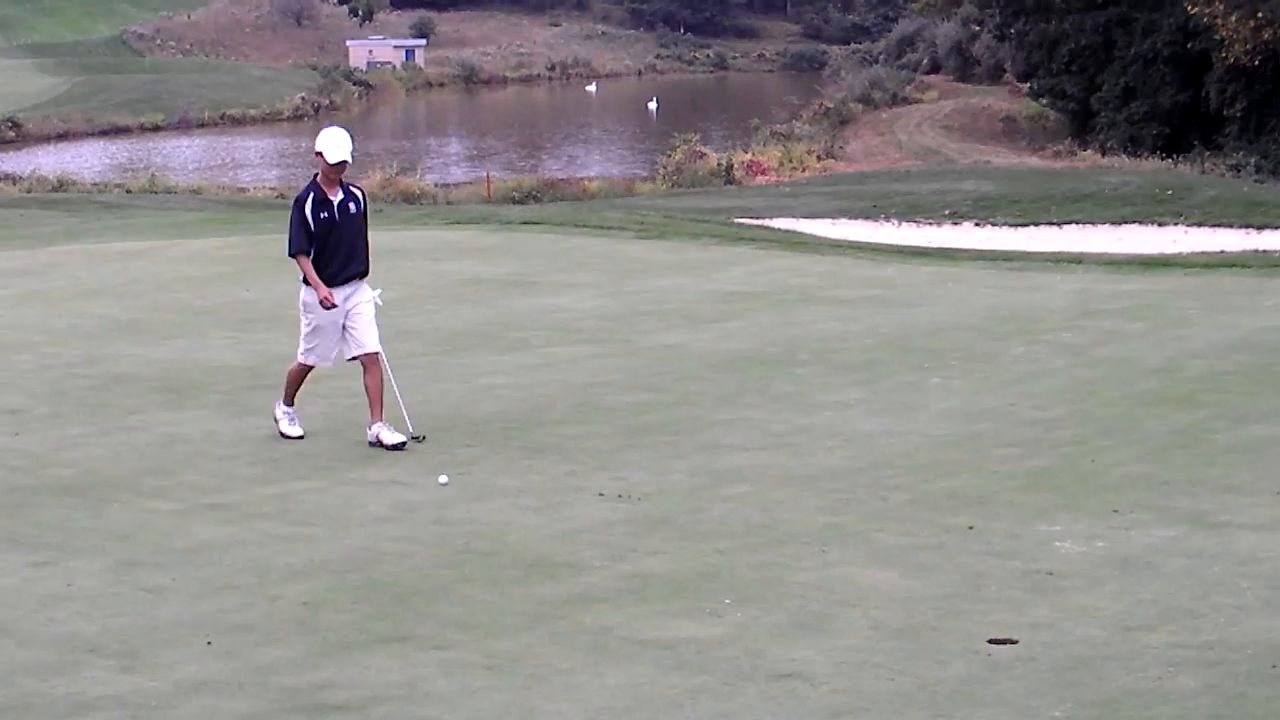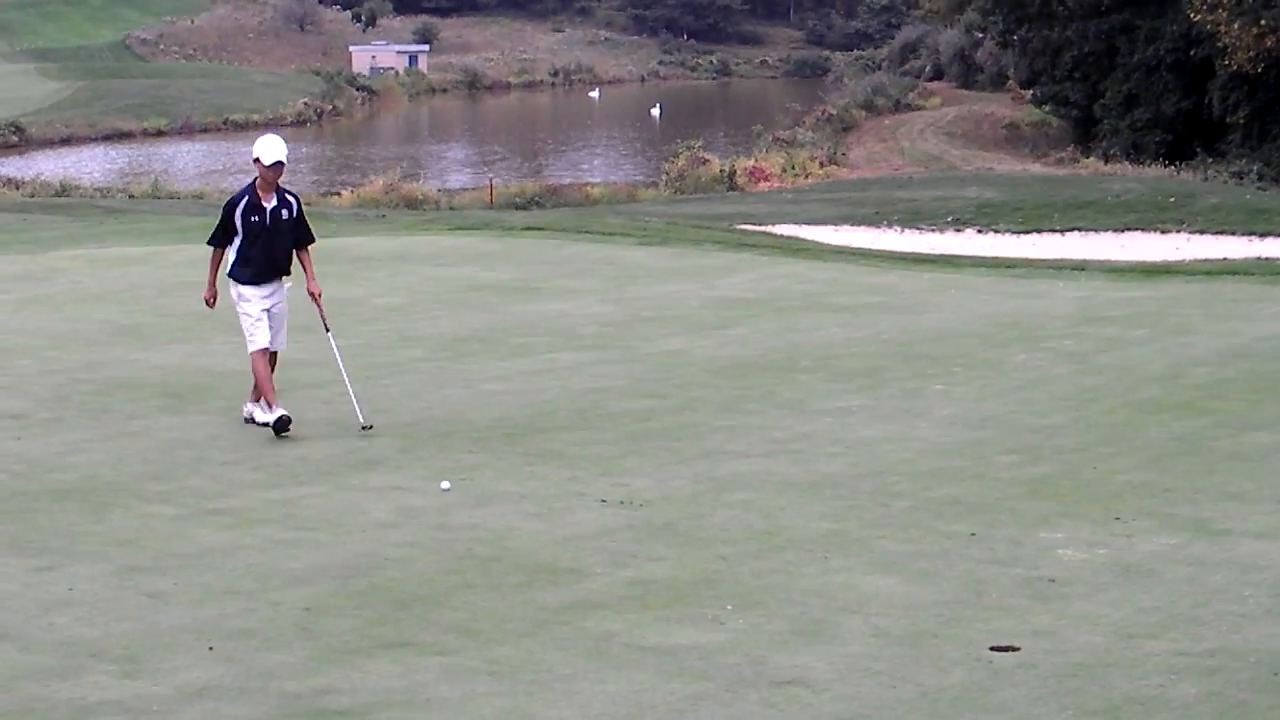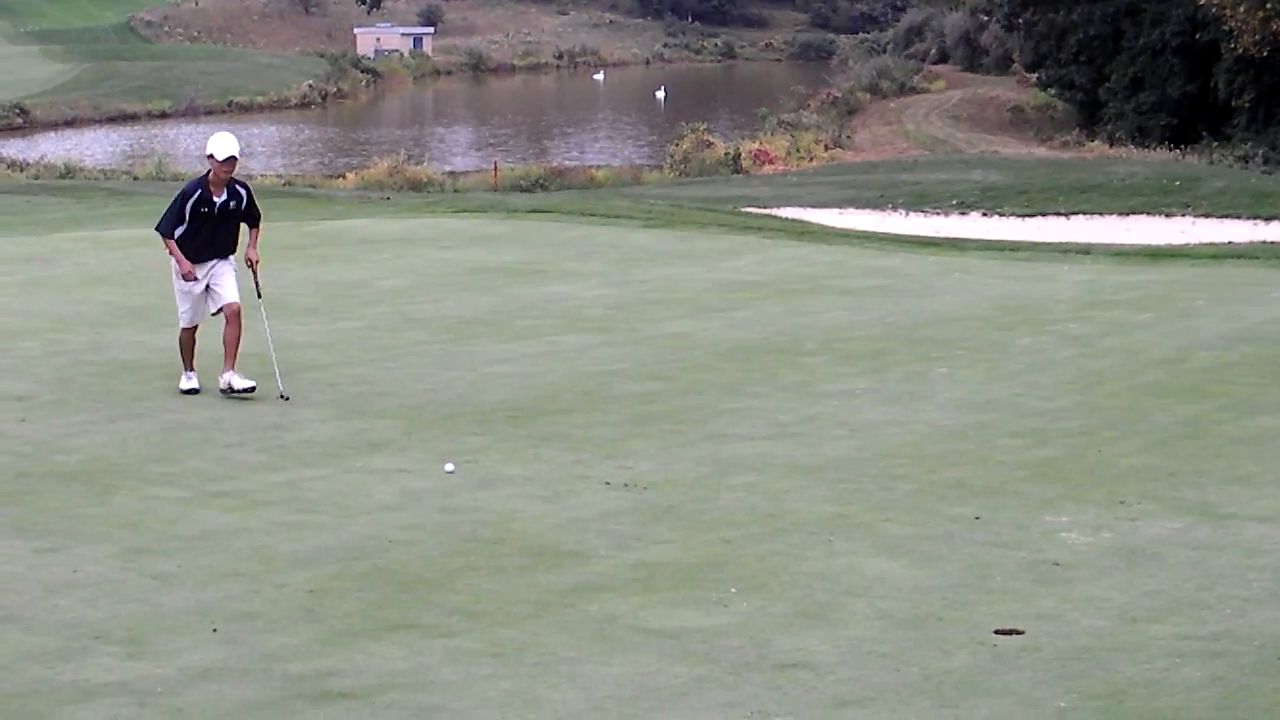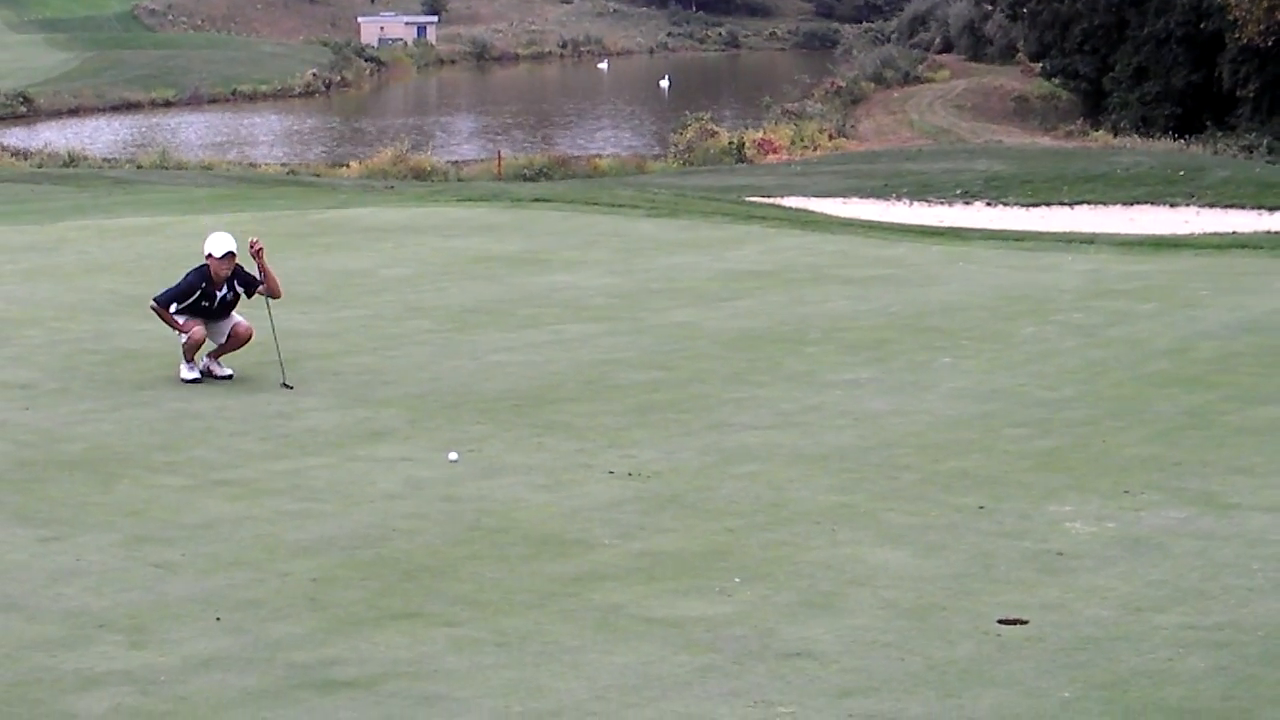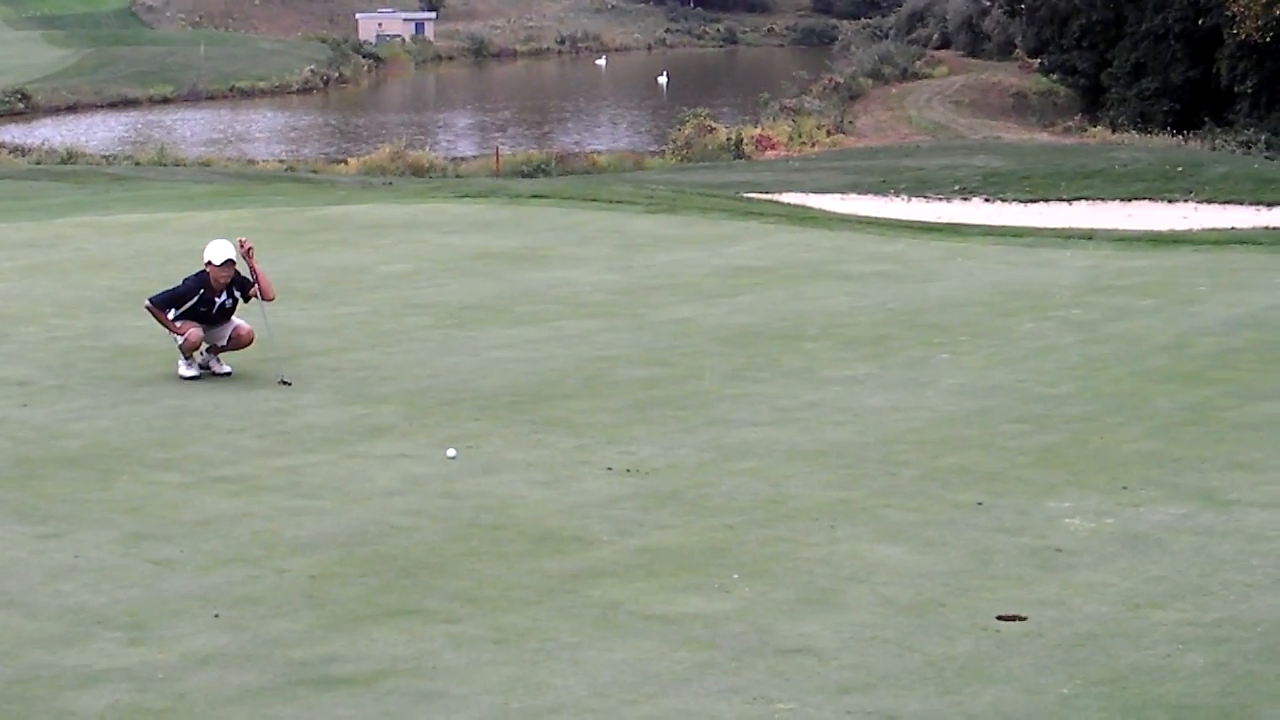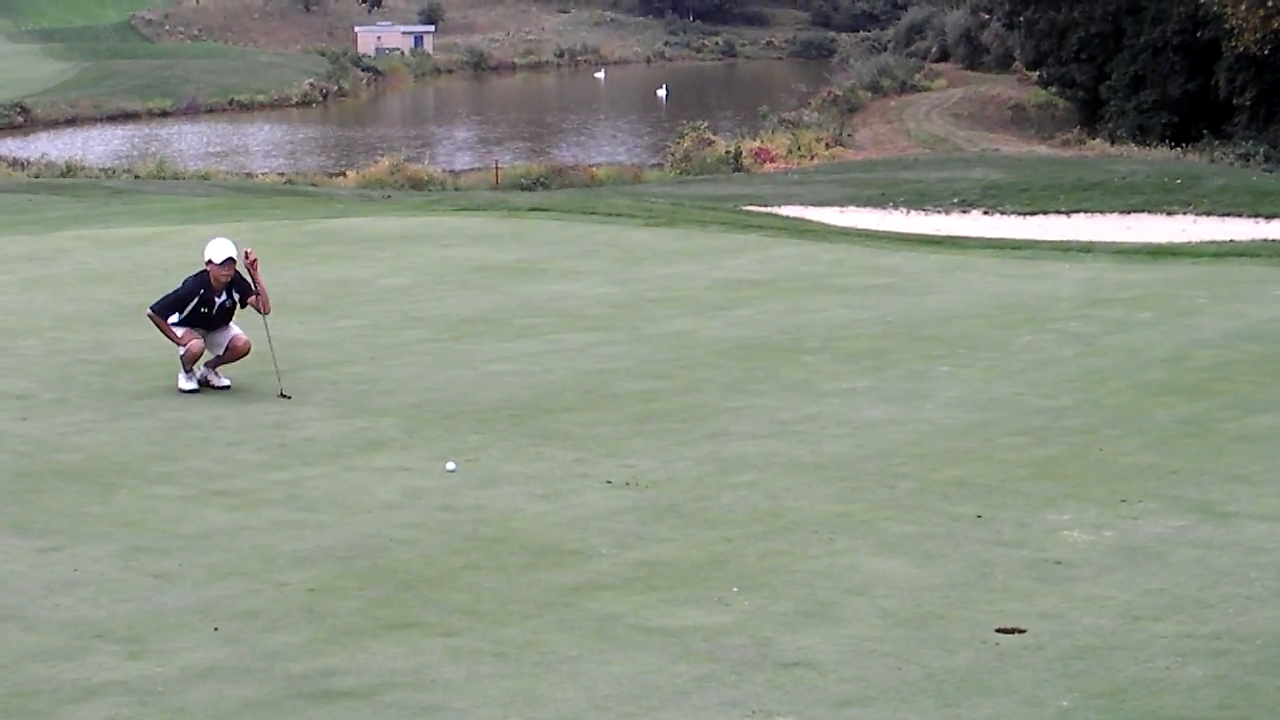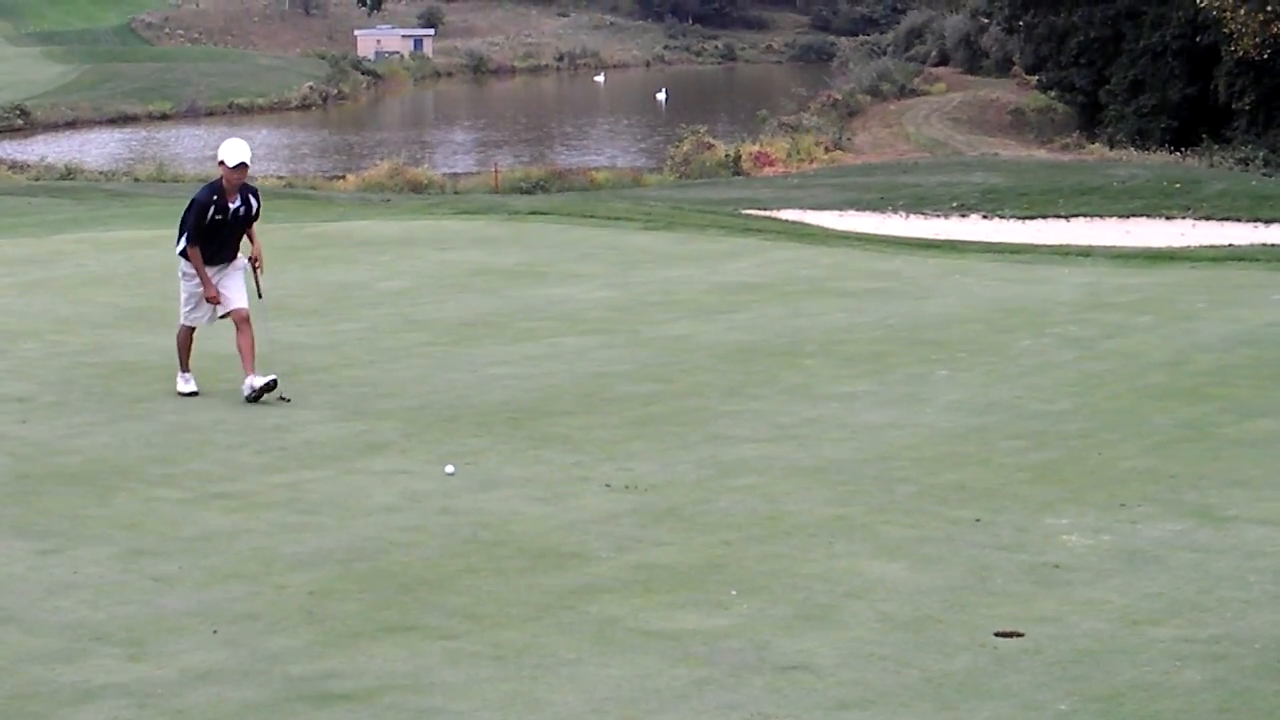
dt=0.7s
person 1, frame 1
left shoulder: (357, 196)
right shoulder: (305, 201)
right elbow: (300, 253)
left wrist: (364, 281)
right wrist: (319, 287)
left hip: (357, 289)
right hip: (323, 294)
left knee: (371, 356)
right knee: (309, 359)
left ankle: (377, 426)
right ankle: (285, 407)
person 1, frame 2
left shoulder: (291, 202)
right shoulder: (238, 203)
left elbow: (302, 244)
right elbow: (219, 245)
left wrist: (311, 280)
right wrist: (211, 283)
left hip: (276, 285)
right hip: (246, 287)
left knee: (272, 349)
right knee: (261, 347)
left ankle: (254, 406)
right ankle: (273, 409)
person 1, frame 3
left shoulder: (241, 191)
right shoulder: (191, 192)
left elbow: (253, 221)
right elbow: (166, 231)
left wrist: (251, 247)
right wrist: (181, 261)
left hip: (222, 262)
right hip: (190, 266)
left knee: (233, 310)
right knee: (189, 324)
left ankle: (229, 375)
right ankle: (188, 373)
person 1, frame 4
left shoulder: (239, 276)
right shoulder: (195, 281)
left elbow: (275, 293)
right elbow: (156, 305)
left wrist: (261, 262)
right wrist: (179, 327)
left hip: (218, 319)
right hip: (187, 317)
left knee: (244, 331)
right knee: (198, 334)
left ankle: (210, 360)
right ankle: (188, 363)
person 1, frame 5
left shoulder: (236, 282)
right shoulder: (194, 287)
left elbow: (269, 296)
right elbow: (150, 304)
left wrist: (252, 262)
right wrist: (175, 329)
left hip: (217, 324)
right hip: (186, 323)
left knee: (246, 335)
right knee: (194, 336)
left ankle: (210, 356)
right ankle: (186, 359)
person 1, frame 6
left shoulder: (237, 283)
right shoulder: (193, 288)
left elbow: (264, 308)
right elbow: (153, 312)
left wrist: (255, 274)
right wrist: (177, 339)
left hip: (217, 327)
right hip: (186, 327)
left knee: (242, 345)
right knee: (195, 347)
left ankle: (208, 369)
right ankle: (186, 373)
person 1, frame 7
left shoulder: (251, 196)
right shoulder: (204, 199)
right elbow: (192, 245)
left wrist: (255, 247)
right wrist: (207, 283)
left hip: (230, 264)
right hip: (197, 265)
left knee: (242, 316)
right knee: (190, 324)
left ankle: (251, 380)
right ankle: (184, 374)
